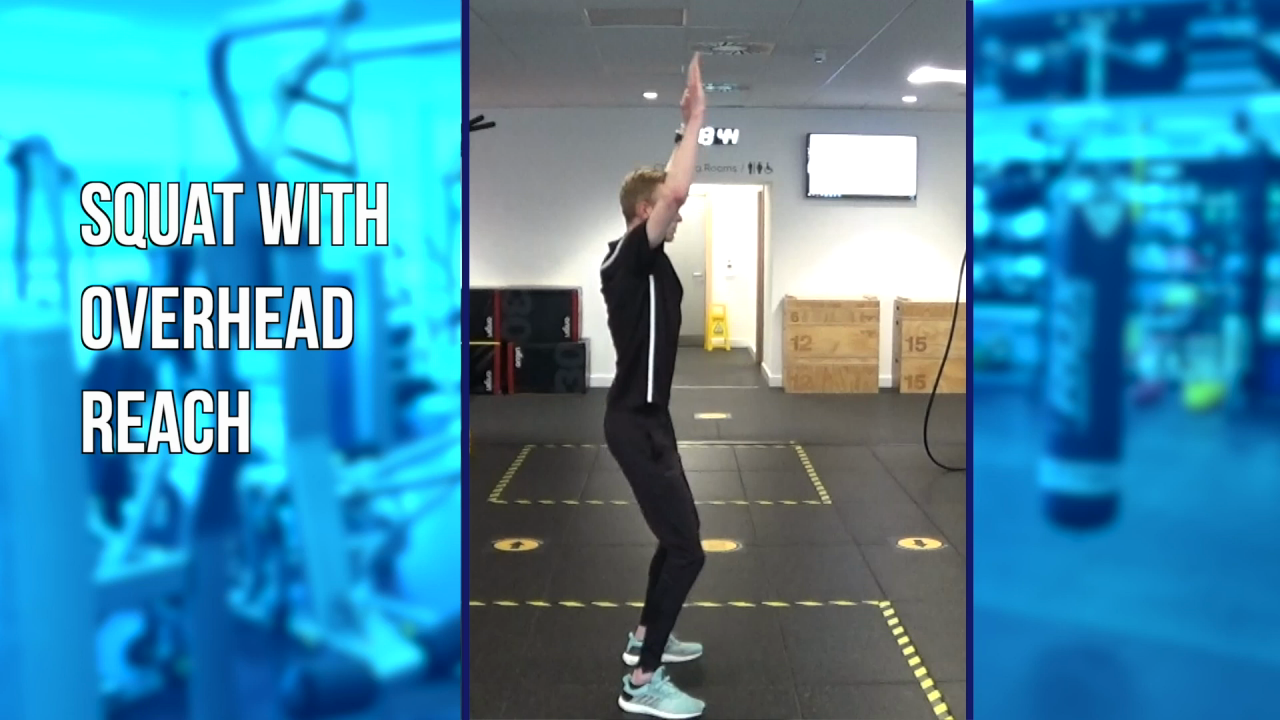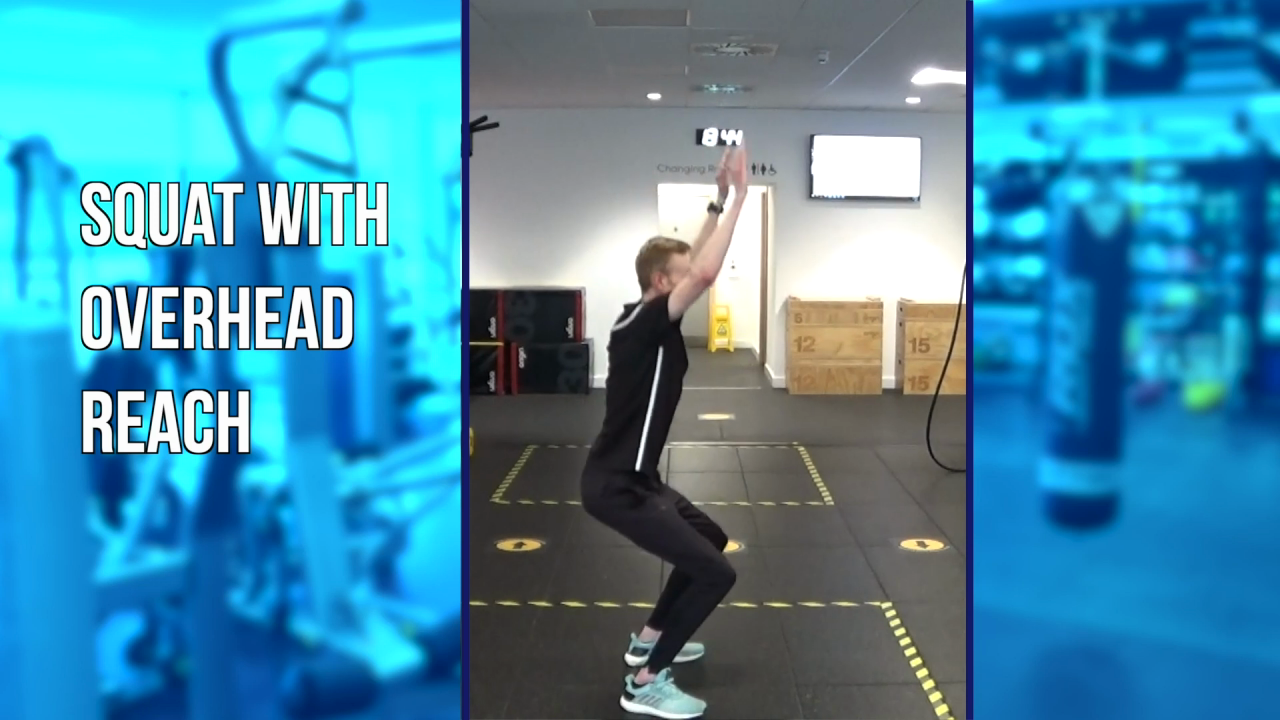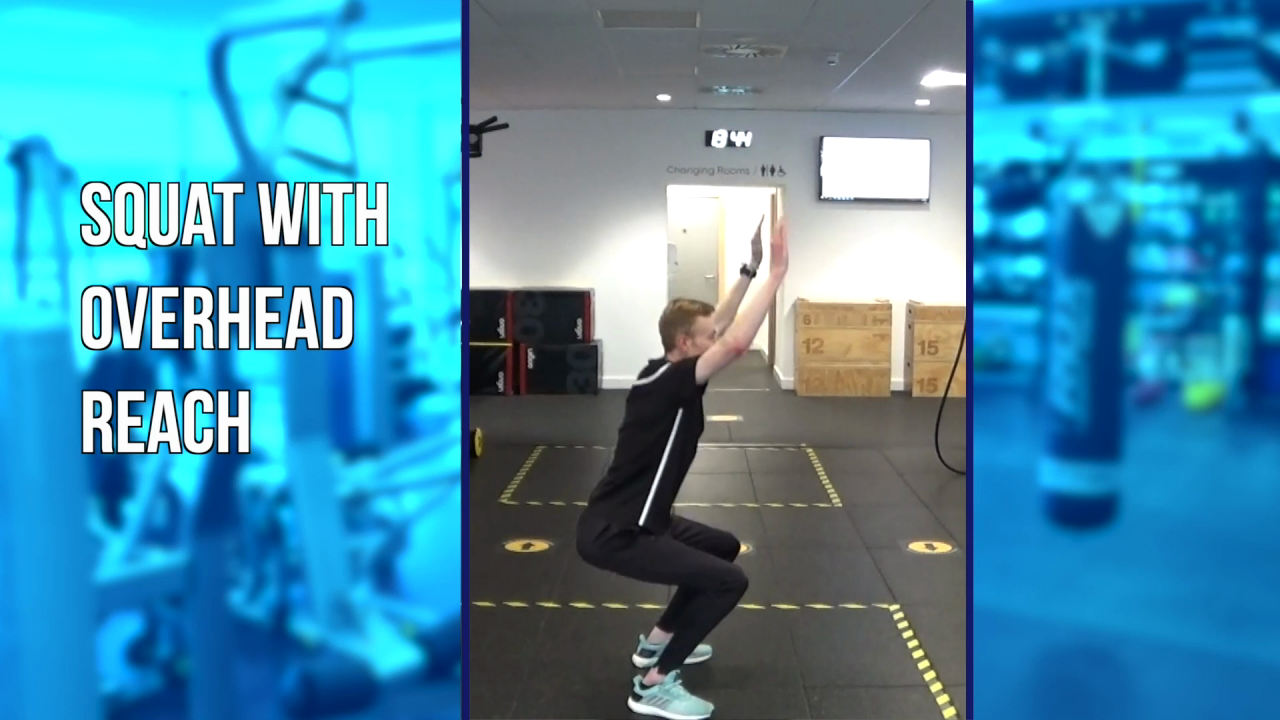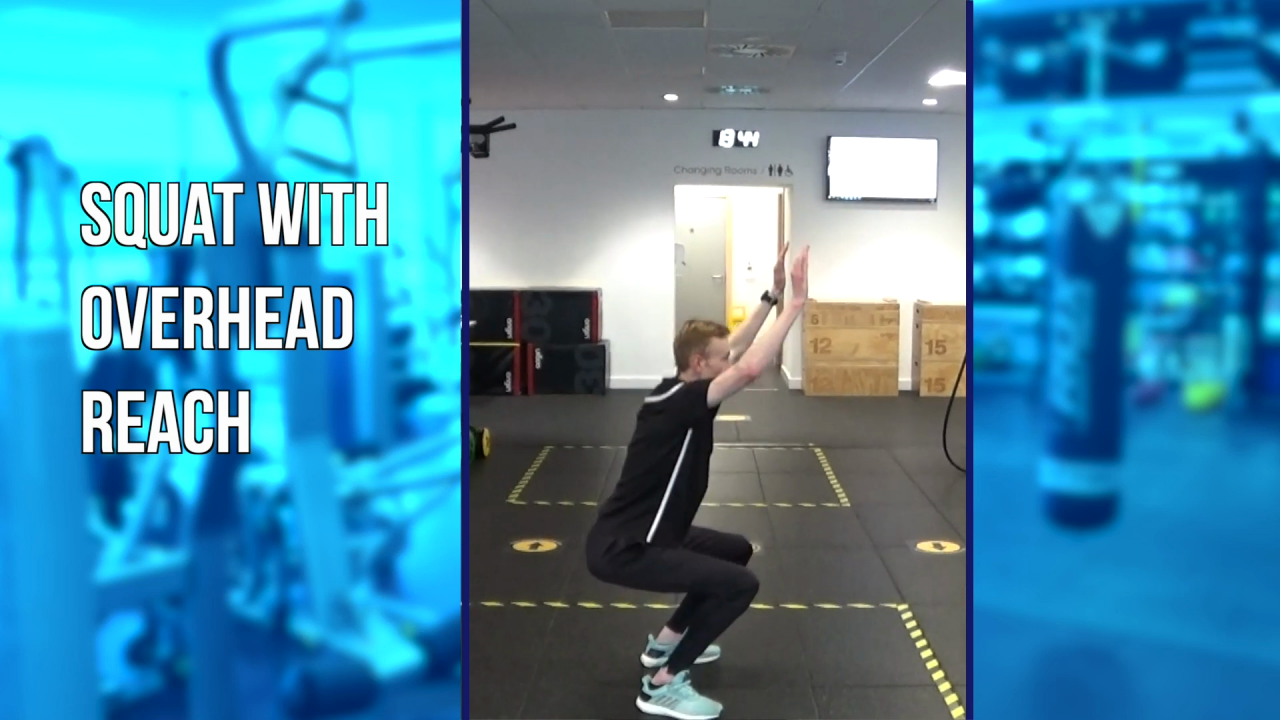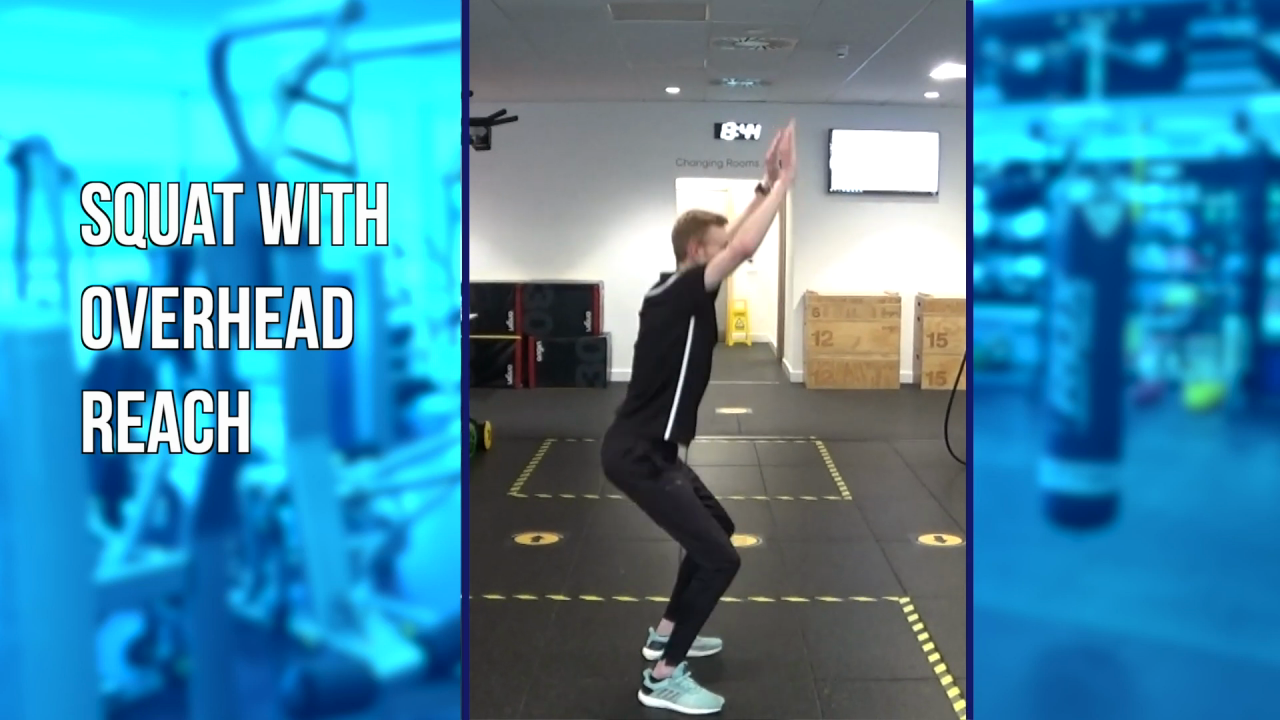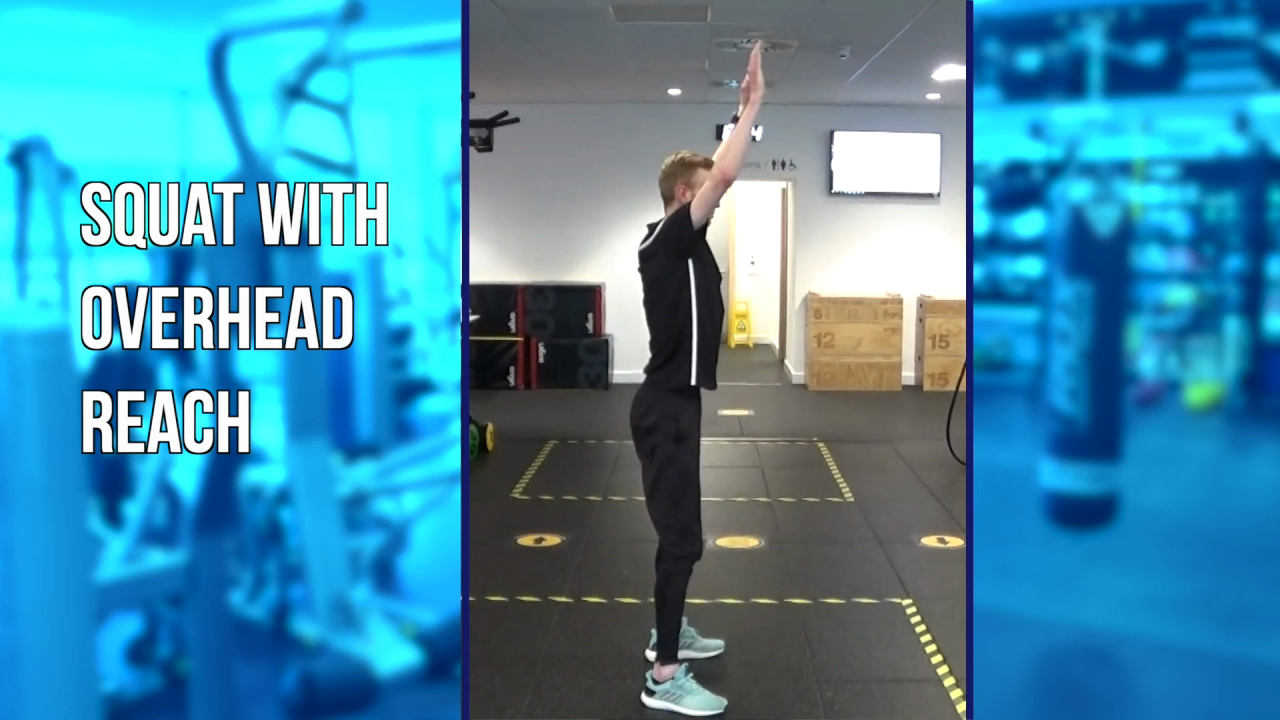
dt=0.4s
person 1, frame 1
left shoulder: (636, 257)
right shoulder: (630, 255)
left elbow: (668, 191)
right elbow: (675, 194)
left wrist: (685, 130)
right wrist: (695, 127)
left hip: (645, 418)
right hip: (637, 422)
left knee: (677, 537)
right knee: (684, 549)
left ankle: (646, 634)
person 1, frame 2
left shoulder: (647, 320)
right shoulder: (644, 322)
left elbow: (695, 265)
right elbow: (705, 273)
left wrist: (720, 203)
right wrist: (737, 203)
left hip: (631, 477)
right hip: (617, 486)
left knee: (711, 541)
right knee: (715, 574)
left ankle: (649, 636)
person 1, frame 3
left shoulder: (667, 374)
right shoulder: (669, 384)
left elbow: (722, 326)
right elbow: (737, 344)
left wrist: (752, 268)
right wrist: (777, 273)
left hip: (628, 521)
right hip: (612, 535)
left knee: (723, 547)
right knee: (728, 581)
left ankle: (658, 639)
person 1, frame 4
left shoulder: (680, 393)
right shoulder: (678, 404)
left elbow: (737, 350)
right elbow: (749, 370)
left wrist: (772, 297)
right wrist: (794, 305)
left hip: (640, 533)
right hip: (621, 550)
left knee: (737, 551)
right knee: (738, 584)
left ankle: (667, 639)
person 1, frame 5
left shoulder: (680, 293)
right shoulder: (676, 293)
left elbow: (734, 242)
right elbow: (742, 248)
left wrist: (767, 186)
right wrist: (782, 183)
left hip: (652, 447)
right hip: (638, 453)
left knee: (717, 529)
right knee: (718, 557)
left ankle: (667, 630)
person 1, frame 6
left shoulder: (674, 241)
right shoulder: (670, 239)
left elbow: (717, 173)
right elbow: (725, 173)
left wrist: (745, 113)
right wrist: (751, 107)
left hip: (673, 403)
right hip: (668, 408)
left knee: (681, 532)
right knee: (679, 537)
left ankle: (668, 631)
